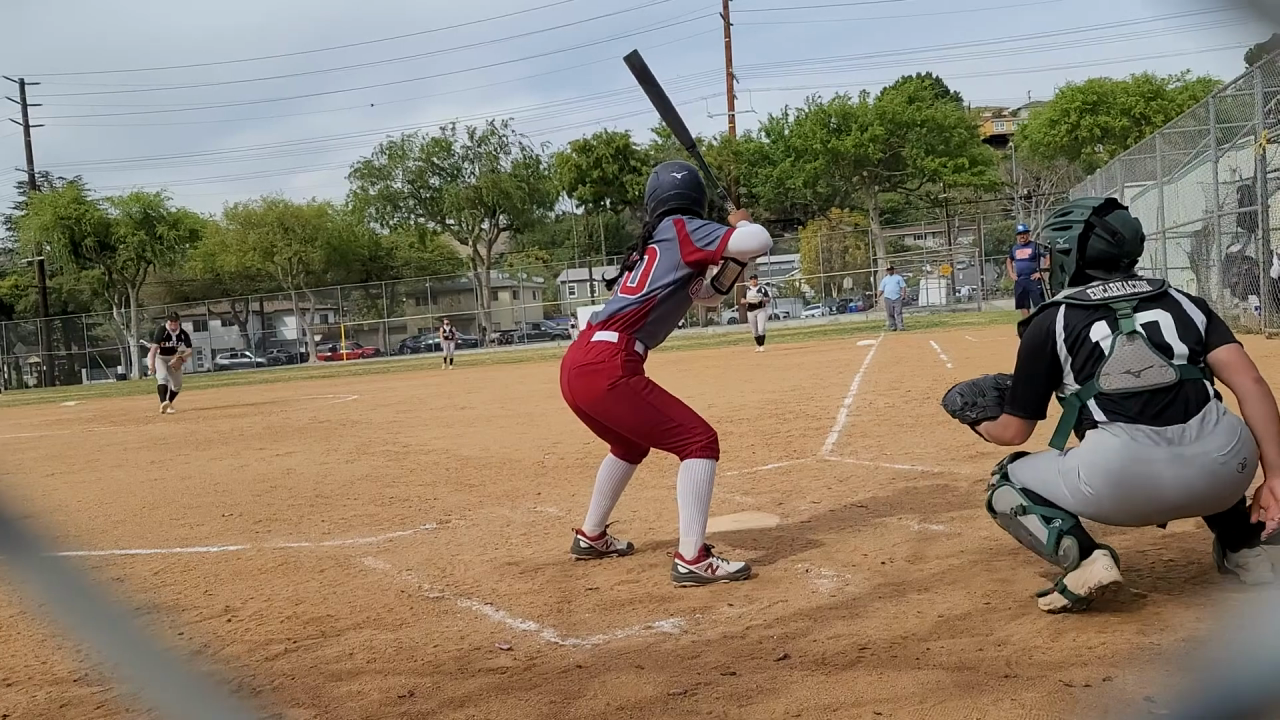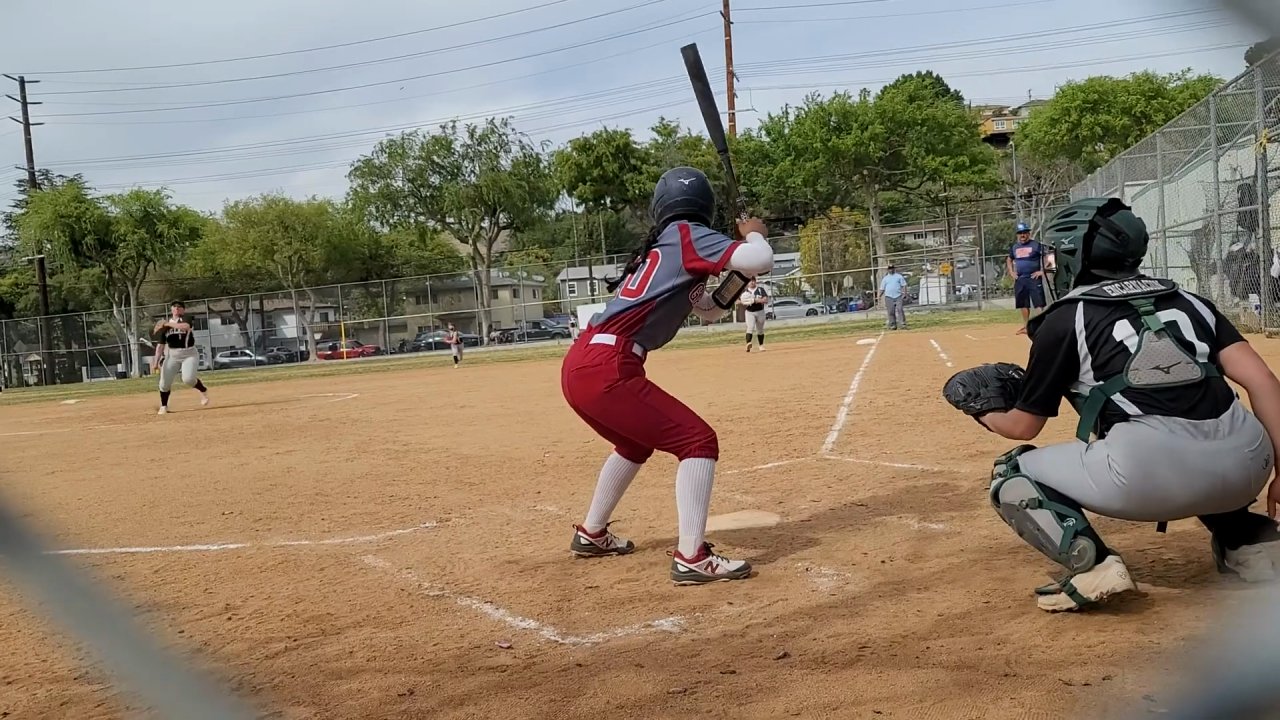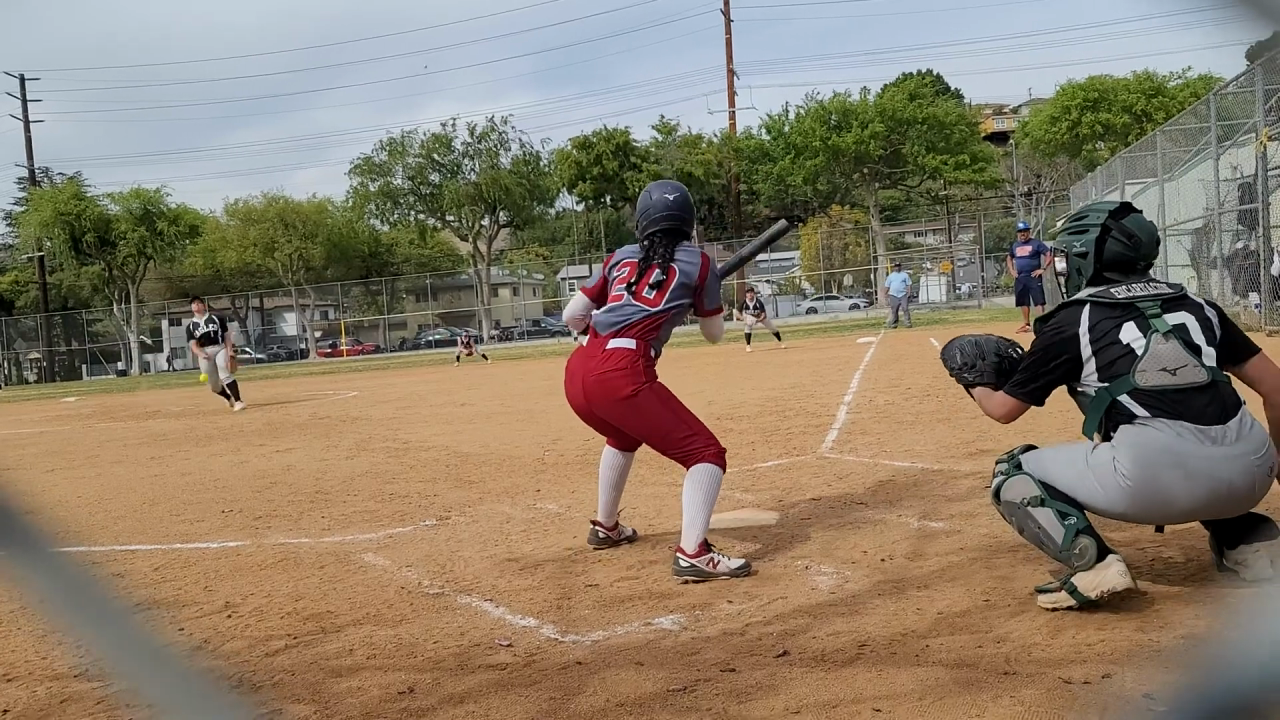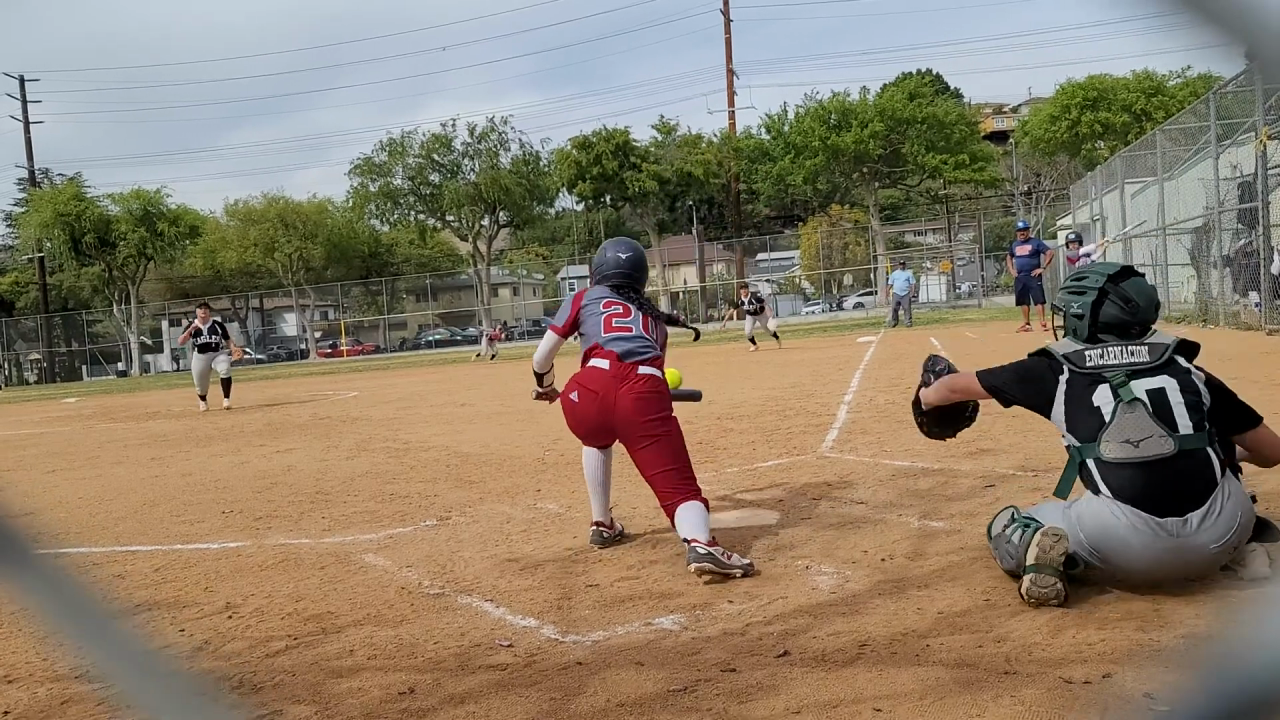
dt=0.4s
person 1, frame 1
left shoulder: (1051, 322)
right shoulder: (1182, 301)
left elbow: (1014, 431)
left wrist: (979, 423)
left hip: (1123, 474)
right hip: (1223, 466)
left knee: (1008, 483)
left ankle: (1081, 557)
right ankle: (1246, 546)
person 1, frame 2
left shoulder: (1064, 320)
right shoulder: (1187, 300)
left elbow: (1023, 425)
left wrist: (984, 413)
left hip: (1148, 470)
right hip: (1244, 462)
left knee: (1013, 475)
left ankle: (1092, 564)
person 1, frame 3
left shoulder: (1071, 322)
right shoulder: (1194, 304)
left elbow: (1004, 409)
left wrist: (975, 384)
left hip: (1153, 475)
left knee: (1014, 474)
left ankle: (1092, 561)
right ankle: (1247, 540)
person 1, frame 4
left shoulder: (1056, 371)
right shoulder: (1185, 369)
left elbow: (965, 385)
left wrist: (930, 395)
right wrist: (1230, 450)
left hip: (1129, 540)
right hip: (1219, 533)
left knee: (1007, 529)
right ankle: (1250, 540)
person 2, frame 1
left shoulder: (654, 243)
right shoulder: (683, 230)
left elbow: (710, 295)
right elbow: (761, 242)
left wrist: (735, 258)
right wrist: (741, 222)
left hip: (578, 365)
right hip: (606, 368)
left knee: (631, 443)
right knee: (698, 441)
left ankle: (590, 536)
right ankle: (691, 559)
person 2, frame 2
left shoulder: (659, 248)
right shoulder: (688, 236)
left elbow: (710, 311)
right elbow: (762, 261)
left wrist: (738, 271)
right wrist: (753, 234)
left hip: (580, 366)
right hip: (606, 369)
left knee: (637, 441)
right knee: (697, 441)
left ankle: (591, 533)
right ankle: (691, 557)
person 2, frame 3
left shoulder: (620, 256)
right shoulder: (698, 262)
left elbow: (572, 315)
right elbow: (714, 335)
right wrist: (695, 301)
left hip: (579, 371)
right hip: (621, 375)
left knee: (625, 436)
right knee: (706, 451)
left ankle: (605, 527)
right ankle: (692, 553)
person 2, frame 4
left shoulder: (584, 297)
right shoulder: (655, 316)
left elbow: (542, 356)
left wrist: (543, 384)
left hip: (587, 390)
right hip: (645, 395)
left knee: (598, 436)
right knee: (681, 489)
left ankle: (602, 524)
right ankle: (701, 544)
